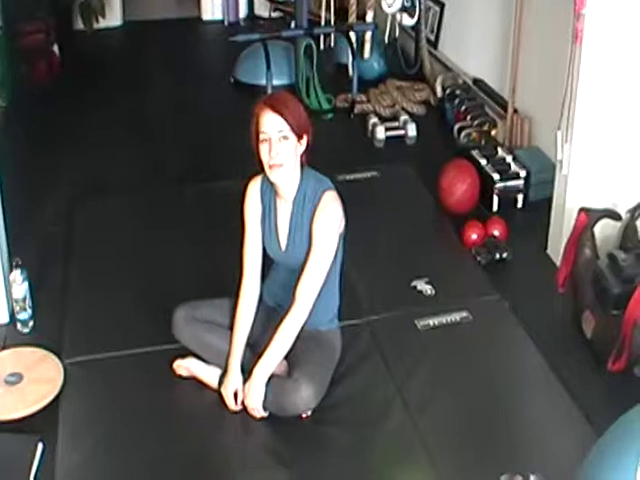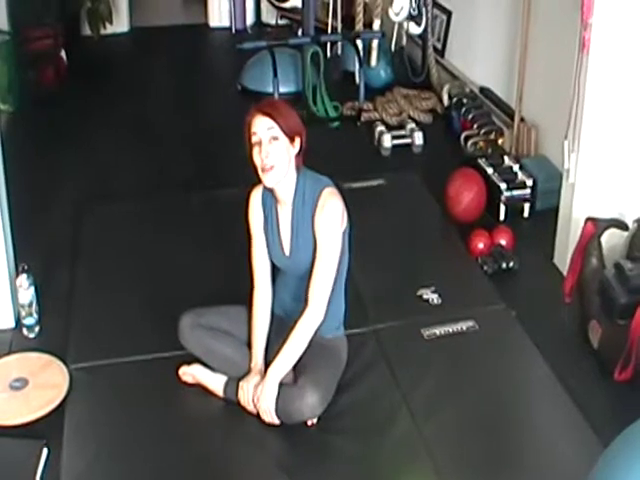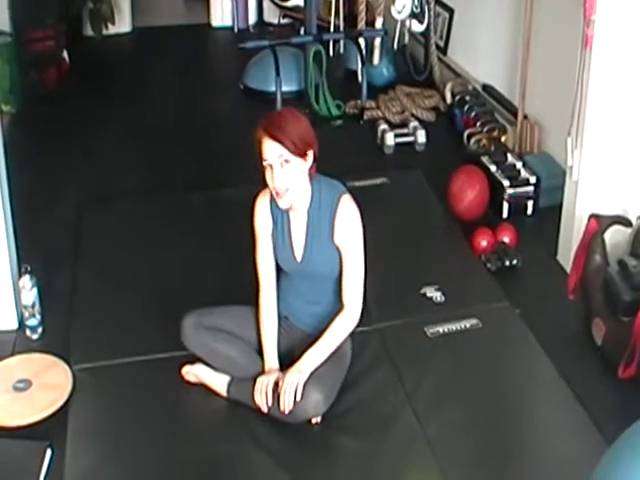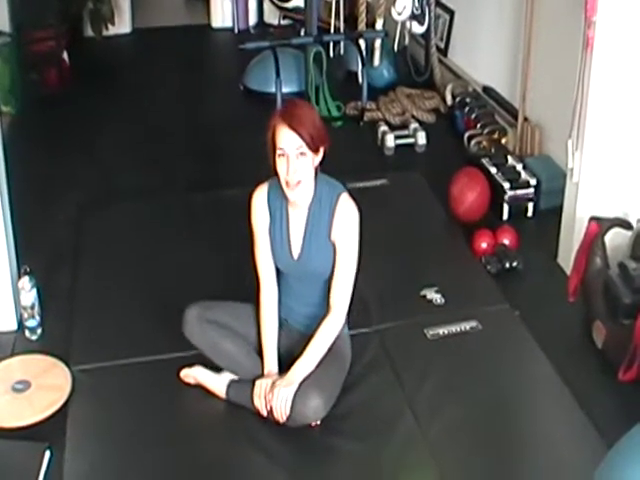
dt=1s
person 1, frame 1
left shoulder: (325, 204)
right shoulder: (257, 191)
left elbow: (302, 307)
right elbow: (250, 283)
left wrist: (257, 377)
right wrist: (234, 364)
left hip: (315, 328)
right hip: (270, 310)
left knee: (302, 395)
right knee: (184, 319)
left ankle: (213, 375)
right ankle: (280, 369)
person 1, frame 2
left shoulder: (326, 203)
right shoulder: (259, 199)
left elbow: (316, 308)
right elbow: (262, 288)
left wrist: (270, 378)
right wrist: (257, 368)
left hip: (321, 335)
right hip: (278, 319)
left knee: (307, 403)
right knee: (190, 325)
left ankle: (220, 382)
right ankle: (288, 378)
person 1, frame 3
left shoulder: (341, 209)
right shoulder: (265, 205)
left elbow: (352, 310)
right elbow: (267, 289)
left wrist: (304, 366)
right wrist: (271, 366)
left hip: (325, 334)
right hip: (280, 320)
left knee: (310, 401)
right knee: (192, 327)
left ankle: (223, 382)
right ankle: (283, 380)
person 1, frame 4
left shoulder: (342, 209)
right shoulder: (263, 199)
left elbow: (338, 311)
right elbow: (267, 286)
left wrist: (292, 378)
right wrist: (271, 370)
left hip: (324, 335)
right hip: (280, 321)
left knee: (309, 407)
right knee: (195, 319)
left ankle: (225, 383)
